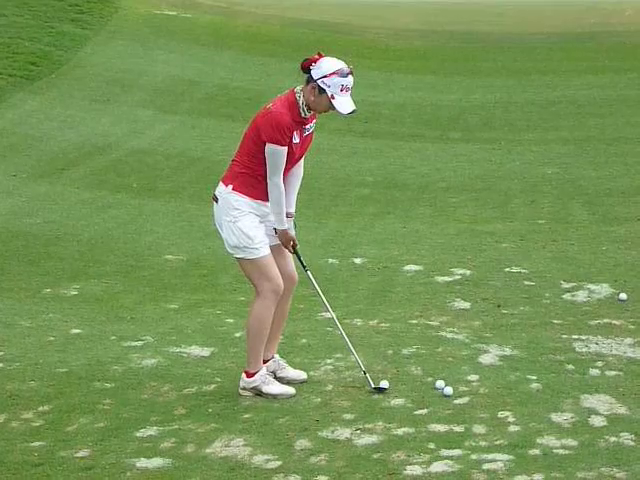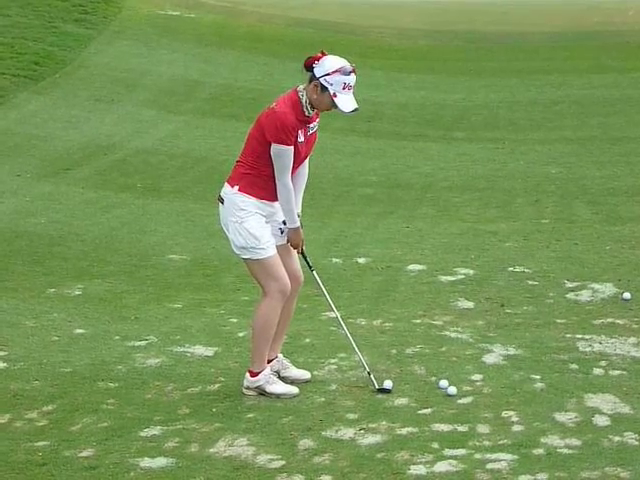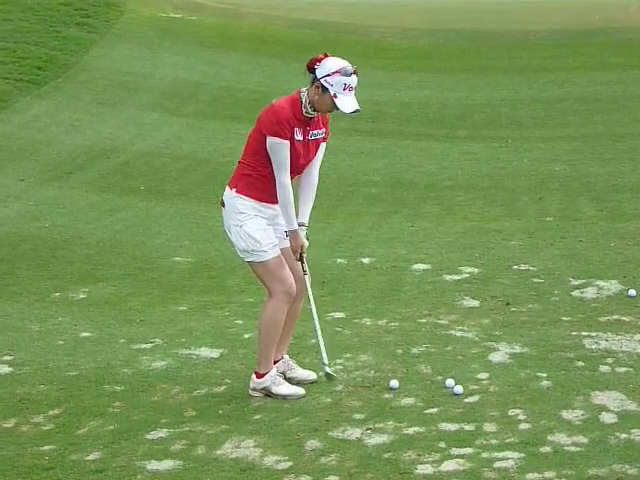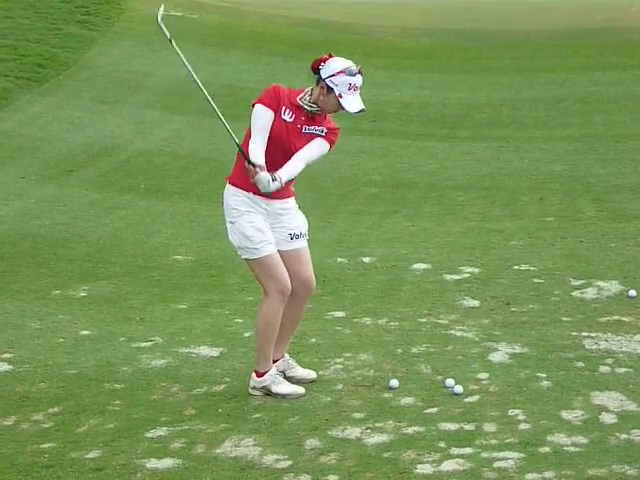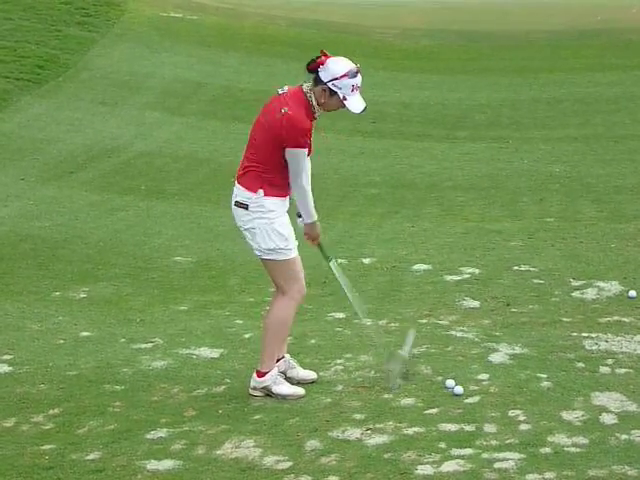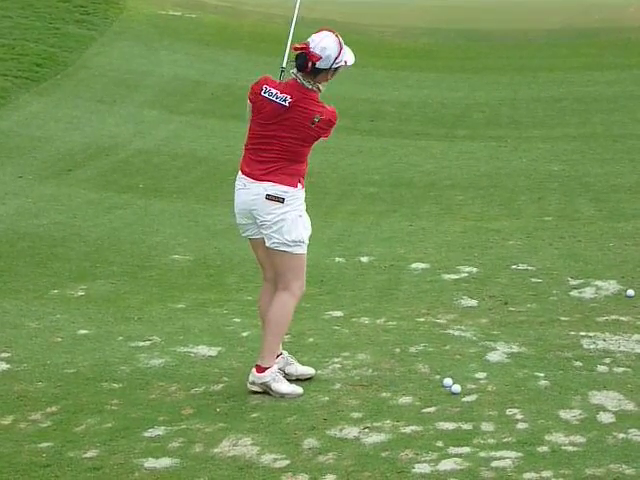
dt=0.5s
person 1, frame 1
left shoulder: (308, 112)
right shoulder: (279, 117)
left elbow: (296, 165)
right elbow: (273, 178)
left wrist: (288, 215)
right wrist: (283, 226)
left hip: (263, 204)
right hip: (238, 204)
left knee: (288, 280)
right knee: (270, 287)
left ankle: (269, 359)
right ankle: (252, 376)
person 1, frame 2
left shoulder: (310, 110)
right shoulder: (283, 117)
left elbow: (301, 167)
right elbow: (283, 178)
left wrist: (294, 217)
right wrist: (294, 226)
left hip: (268, 205)
right hip: (244, 205)
left knee: (294, 280)
right knee: (277, 287)
left ankle: (273, 359)
right ankle: (256, 375)
person 1, frame 3
left shoulder: (321, 122)
right shoulder: (279, 114)
left elbow: (310, 174)
right elbow: (281, 176)
left wrist: (302, 225)
right wrist: (292, 230)
left hip: (274, 208)
right hip: (246, 207)
left knee: (300, 284)
right knee: (282, 288)
left ankle: (279, 360)
right ankle: (262, 377)
person 1, frame 4
left shoulder: (327, 130)
right shoulder: (276, 96)
left elbow: (301, 160)
right elbow: (255, 143)
left wrist: (275, 179)
right wrist: (258, 167)
left hip: (281, 204)
right hip: (245, 201)
left knee: (304, 285)
right knee: (279, 287)
left ankle: (278, 358)
right ankle: (262, 375)
person 1, frame 5
left shoulder: (292, 95)
right shoulder: (296, 122)
left elbow: (300, 167)
right elbow: (298, 179)
left wrist: (307, 215)
right wrist: (310, 221)
left hip: (255, 199)
right hip: (261, 206)
left knee: (288, 283)
right knee: (293, 290)
left ankle: (278, 359)
right ankle: (263, 376)
person 1, frame 6
left shoulder: (262, 87)
right shoulder: (325, 116)
left hip: (246, 190)
right hip: (280, 199)
left knee: (272, 280)
right knee: (292, 287)
left ankle: (275, 355)
right ankle: (263, 370)
